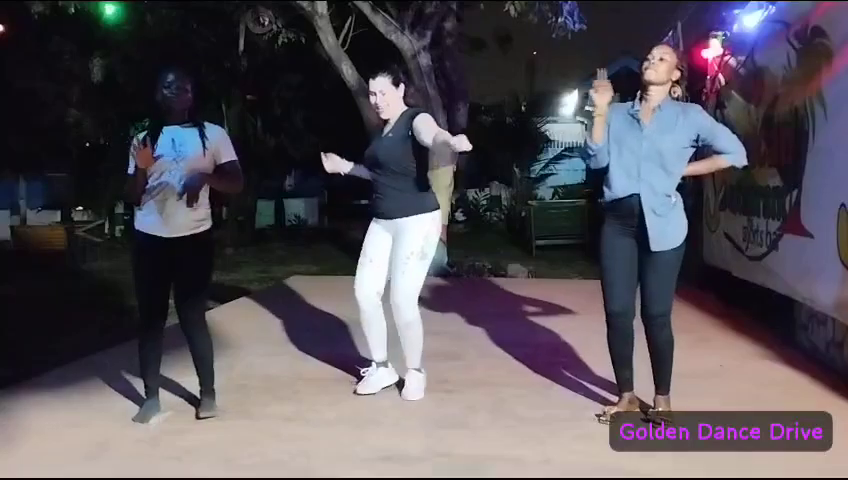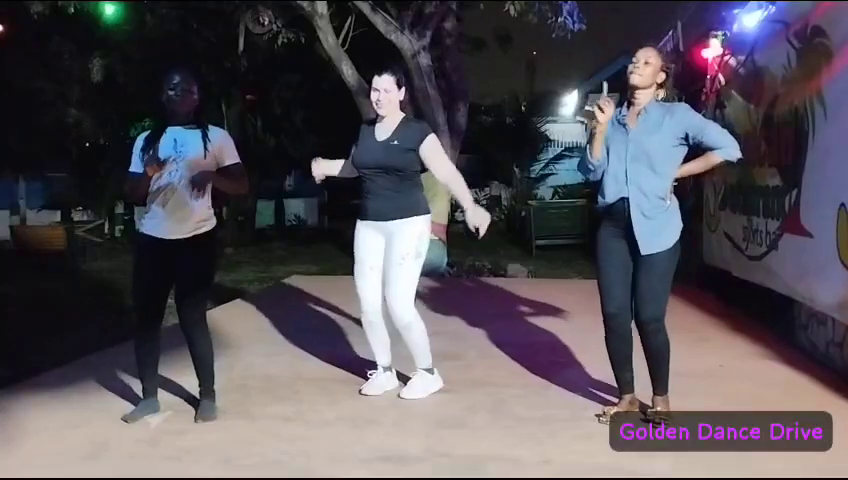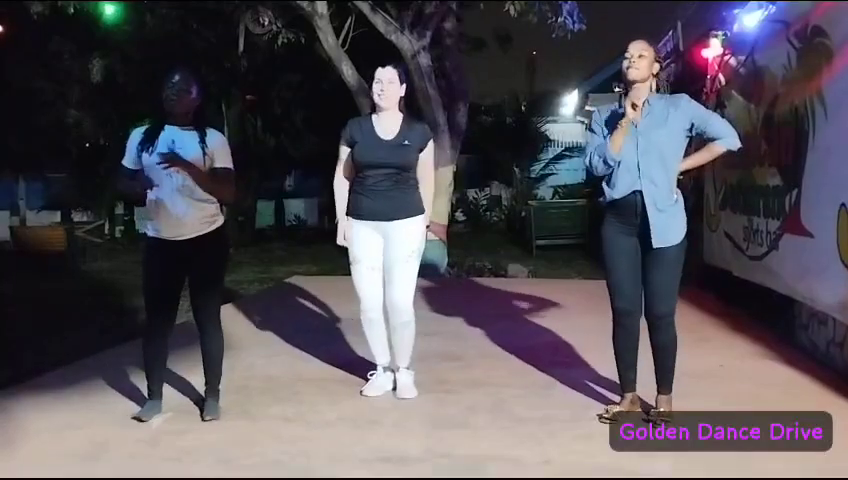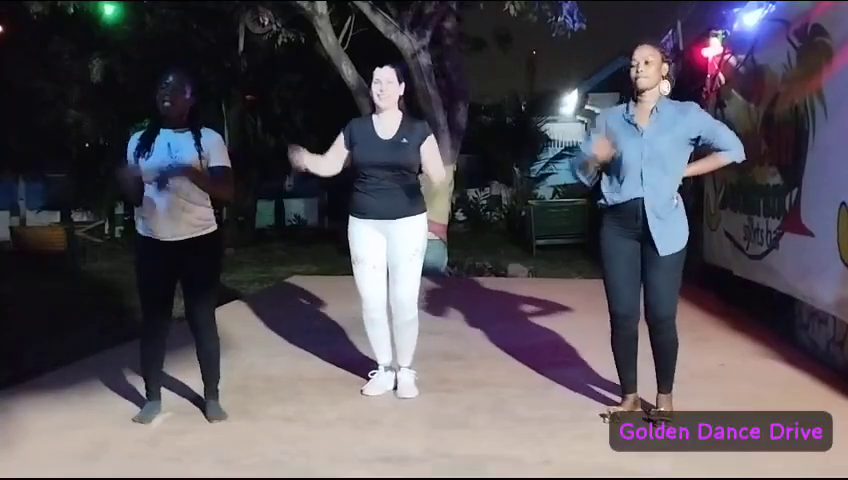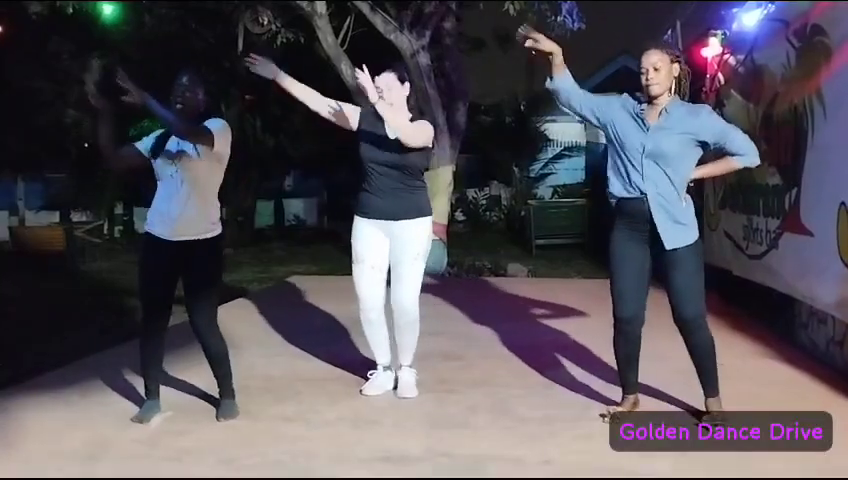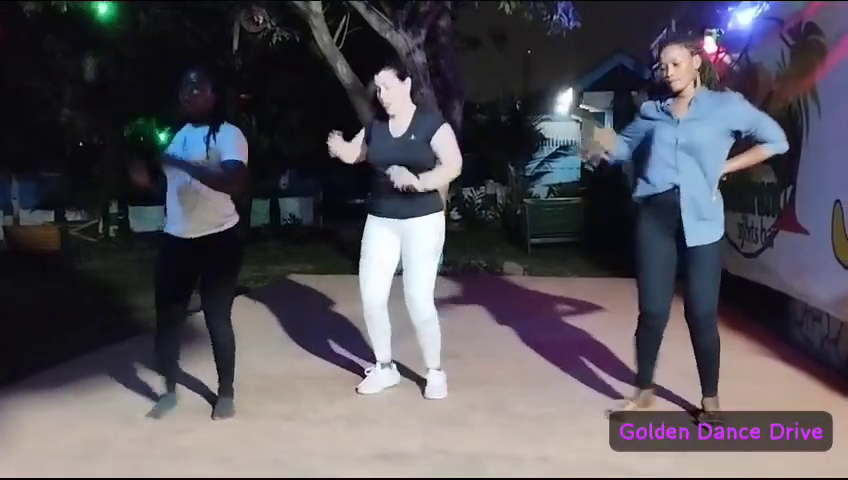
dt=0.3s
person 1, frame 1
left shoulder: (689, 115)
right shoulder: (618, 114)
left elbow: (735, 153)
right elbow: (595, 159)
left wrist: (681, 169)
right wrist: (601, 111)
left hip: (662, 224)
right hip: (618, 221)
left knee: (656, 314)
right knee: (617, 312)
left ankle: (662, 397)
right ankle: (626, 395)
person 1, frame 2
left shoulder: (677, 115)
right shoulder: (611, 119)
left elbow: (727, 147)
right elbow: (591, 171)
left wrist: (675, 172)
right wrist: (600, 126)
left hip: (656, 227)
right hip: (613, 226)
left knee: (649, 317)
right knee: (614, 314)
left ankle: (660, 398)
right ankle: (626, 396)
person 1, frame 3
left shoulder: (679, 107)
right shoulder: (605, 116)
left elbow: (728, 137)
right elbow: (597, 164)
left wrist: (680, 165)
right wrist: (622, 121)
left hip: (664, 220)
right hip: (619, 220)
left knee: (660, 314)
right knee: (624, 311)
left ankle: (664, 397)
right ankle: (628, 395)
person 1, frame 4
left shoulder: (686, 114)
right shoulder: (609, 119)
left elbow: (733, 149)
right elbow: (584, 175)
left wrist: (681, 172)
right wrist: (593, 158)
left hip: (664, 225)
right hip: (618, 224)
left knee: (661, 315)
right knee: (622, 314)
left ankle: (665, 396)
right ankle: (629, 395)
person 1, frame 5
left shoulder: (697, 117)
right shoulder: (621, 111)
left elbow: (747, 153)
right elbow: (573, 98)
left wrist: (693, 173)
right wrist: (556, 55)
left hip: (675, 226)
right hip: (628, 225)
left knee: (690, 316)
right knee: (627, 317)
left ankle: (713, 399)
right ankle: (629, 396)
person 1, frame 6
left shoulder: (727, 105)
right shoulder: (651, 112)
left elbow: (776, 140)
right elbow: (623, 147)
left wrist: (724, 167)
right wrist: (604, 143)
left hip: (701, 220)
right hip: (655, 217)
left knee: (701, 313)
right knee: (652, 310)
left ankle: (710, 399)
right ankle: (643, 390)
person 2, frame 1
left shoulder: (212, 134)
right shoulder: (143, 140)
left elbow: (237, 182)
right elbow: (131, 196)
left wrist: (205, 177)
right wrist: (140, 169)
left hip: (193, 239)
right hip: (149, 239)
left knee: (192, 317)
right knee: (150, 317)
left ankle: (208, 394)
right ankle: (151, 397)
person 2, frame 2
left shoulder: (215, 137)
right shoulder: (146, 140)
left elbow: (241, 184)
right elbow: (132, 196)
left wrist: (210, 175)
right wrist: (147, 174)
left hip: (196, 240)
right hip: (153, 240)
left knee: (192, 318)
right knee: (146, 317)
left ankle: (207, 396)
right ankle: (149, 397)
person 2, frame 3
left shoulder: (213, 139)
right shoulder: (142, 137)
left elbow: (228, 192)
right elbow: (125, 183)
left wrist: (187, 166)
right wrist: (140, 186)
left hip: (207, 239)
right hip: (160, 241)
left knee: (207, 318)
right knee: (157, 318)
left ankle: (212, 396)
right ankle: (154, 397)
person 2, frame 4
left shoulder: (209, 139)
right shoulder: (140, 141)
left elbow: (226, 189)
right elbow: (133, 194)
left wrist: (188, 171)
right wrist: (131, 186)
left hip: (200, 242)
right hip: (153, 244)
left knee: (202, 321)
right knee: (154, 321)
left ankle: (212, 397)
right ankle: (152, 399)
person 2, frame 5
left shoulder: (218, 129)
right shoulder: (159, 138)
left elbow: (189, 132)
right elbow: (115, 158)
left wrist: (143, 99)
right wrist: (103, 110)
left hip: (202, 243)
right hip: (158, 241)
left knee: (204, 323)
right knee: (153, 321)
left ankle: (227, 394)
right ankle: (152, 398)
person 2, frame 6
left shoulder: (229, 135)
right shoulder: (176, 135)
left elbow: (234, 183)
left wrist: (183, 164)
right wrist: (146, 178)
left hip: (218, 239)
right hip: (176, 239)
left knee: (218, 319)
right knee: (167, 316)
left ankle: (226, 393)
right ankle: (169, 391)
person 3, frame 1
left shoulder: (414, 119)
right shoulder: (384, 130)
left elbow: (434, 136)
left wrist: (455, 143)
right wrist: (345, 167)
left hip: (417, 221)
right hip: (382, 222)
left knee: (402, 301)
right knee: (364, 293)
left ankle: (415, 373)
right ankle: (380, 367)
person 3, frame 2
left shoulder: (416, 131)
right shoulder: (366, 131)
left elbow: (445, 171)
right elbow: (355, 165)
left wrist: (470, 206)
right wrist: (328, 167)
left hip: (408, 224)
right hip: (369, 225)
left knee: (399, 304)
right knee: (368, 302)
left ankle: (428, 373)
right ankle: (384, 372)
person 3, frame 3
left shoulder: (418, 132)
right shoulder: (355, 128)
left elbow: (425, 181)
right elbow: (343, 176)
left wrist: (426, 223)
right wrist: (341, 219)
left hip: (405, 223)
right hip: (363, 225)
left knee: (399, 301)
right knee: (369, 301)
left ankle: (404, 372)
right ankle: (383, 371)
person 3, frame 4
left shoulder: (418, 130)
right shoulder: (355, 129)
left elbow: (436, 173)
right elbow: (330, 165)
left wrist: (435, 173)
right wrist: (305, 159)
left hip: (407, 222)
right hip: (364, 223)
left knee: (404, 300)
right knee: (371, 301)
left ankle: (406, 371)
right ankle: (384, 369)
person 3, frame 5
left shoulder: (422, 126)
right shoulder: (365, 118)
left elbow: (408, 136)
right elbow: (321, 103)
left wrist: (381, 103)
right wrist: (278, 75)
left hip: (411, 223)
right hip: (368, 221)
left knee: (405, 301)
right knee: (369, 299)
left ankle: (405, 371)
right ankle: (382, 368)
person 3, frame 6
left shoulder: (433, 123)
right shoulder: (375, 126)
left elbow: (453, 166)
right elbow: (354, 154)
left wrist: (419, 181)
right wrist: (340, 149)
left hip: (423, 221)
right hip: (381, 221)
left knee: (419, 301)
right knee: (371, 297)
left ankle: (435, 372)
right ankle: (384, 368)
